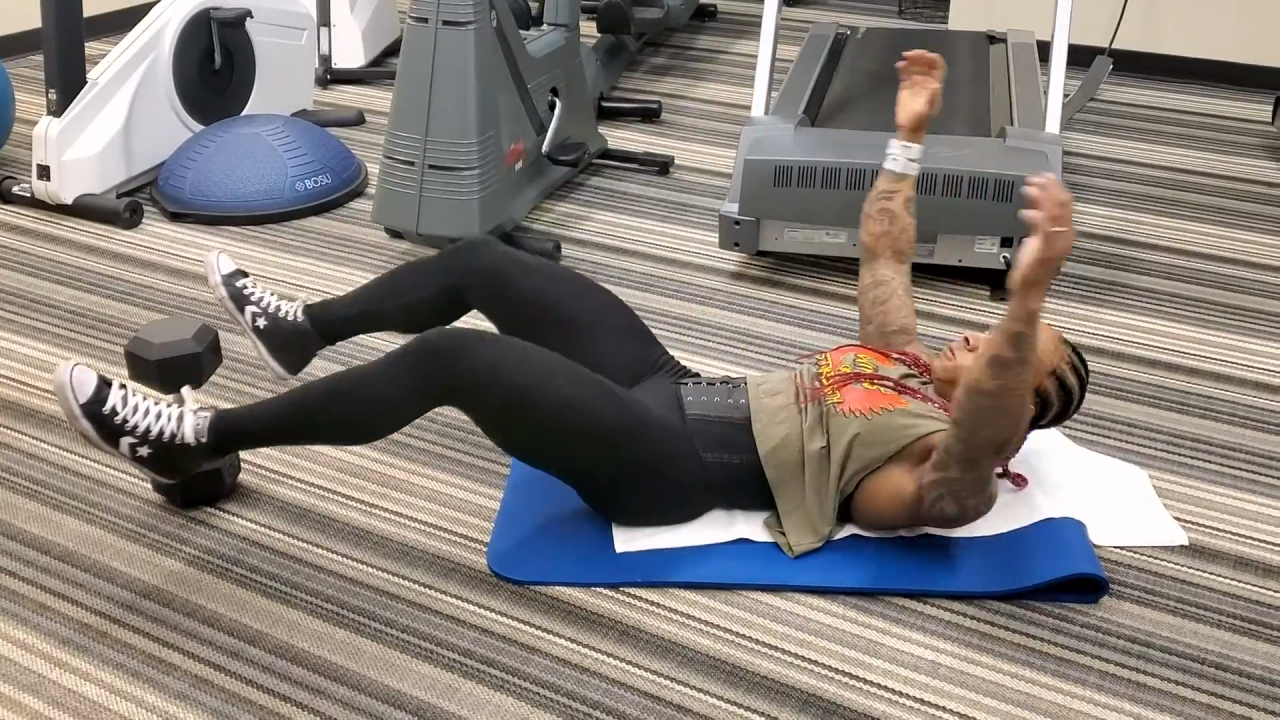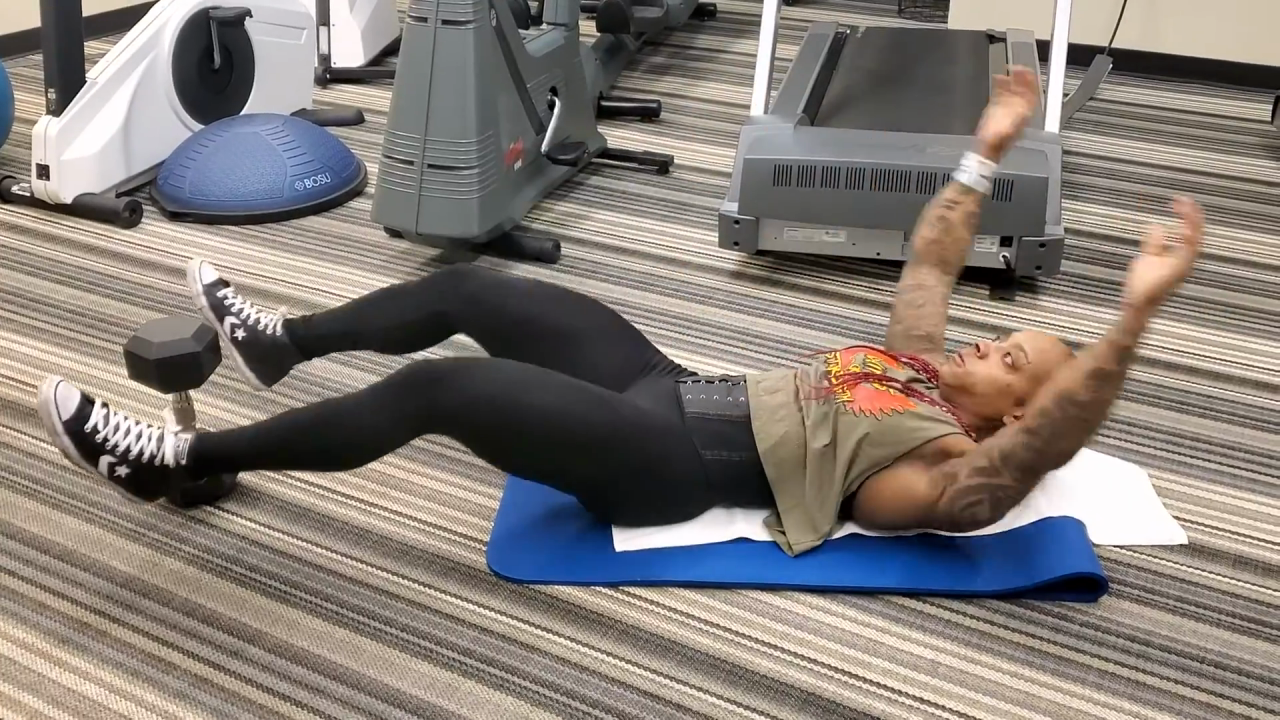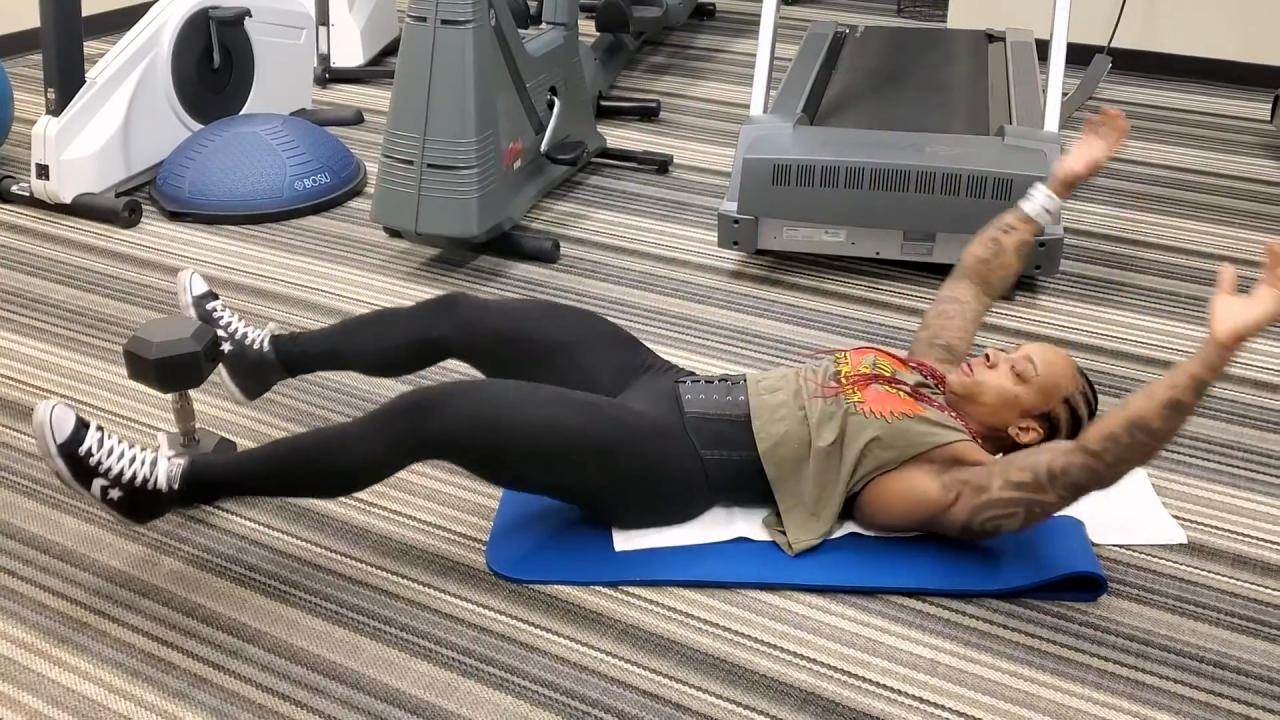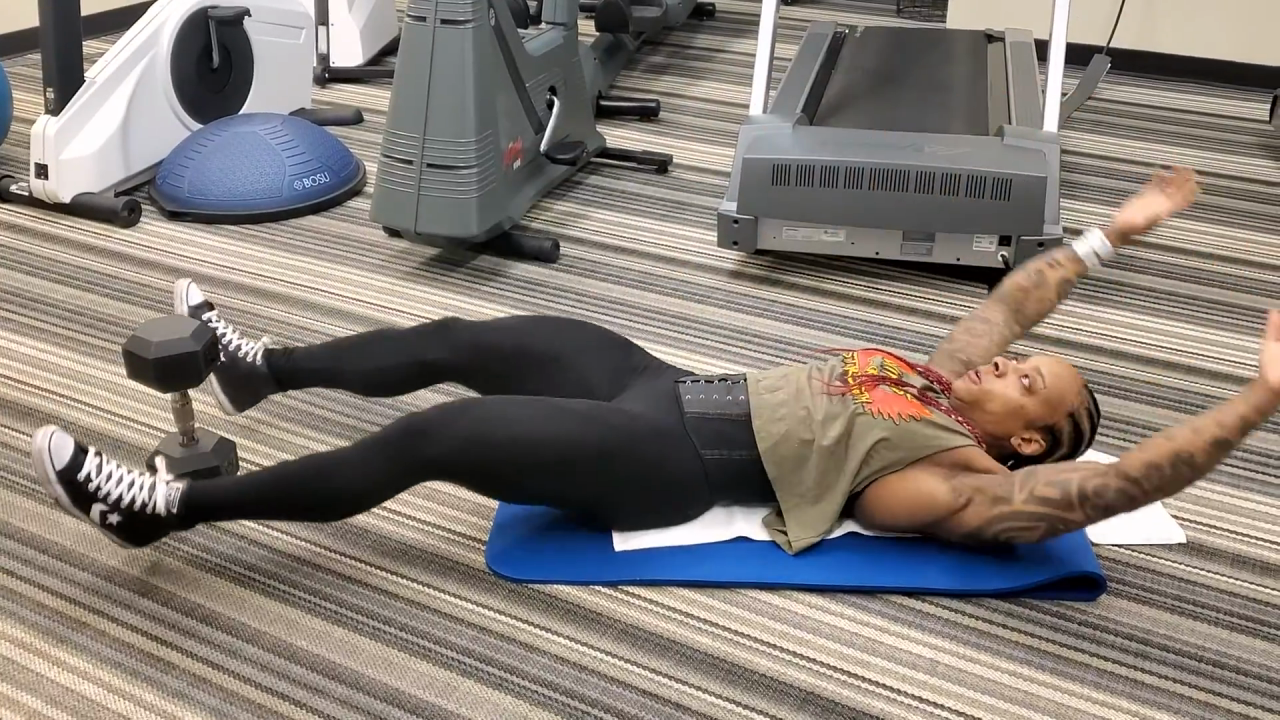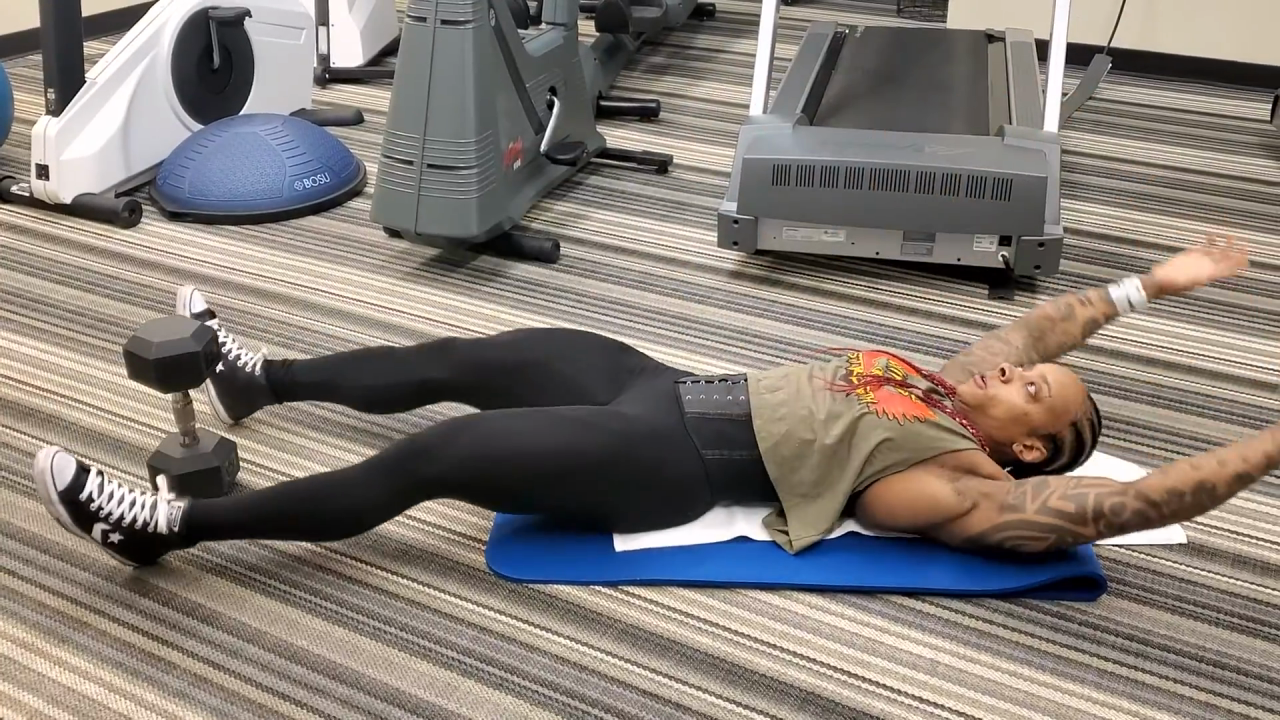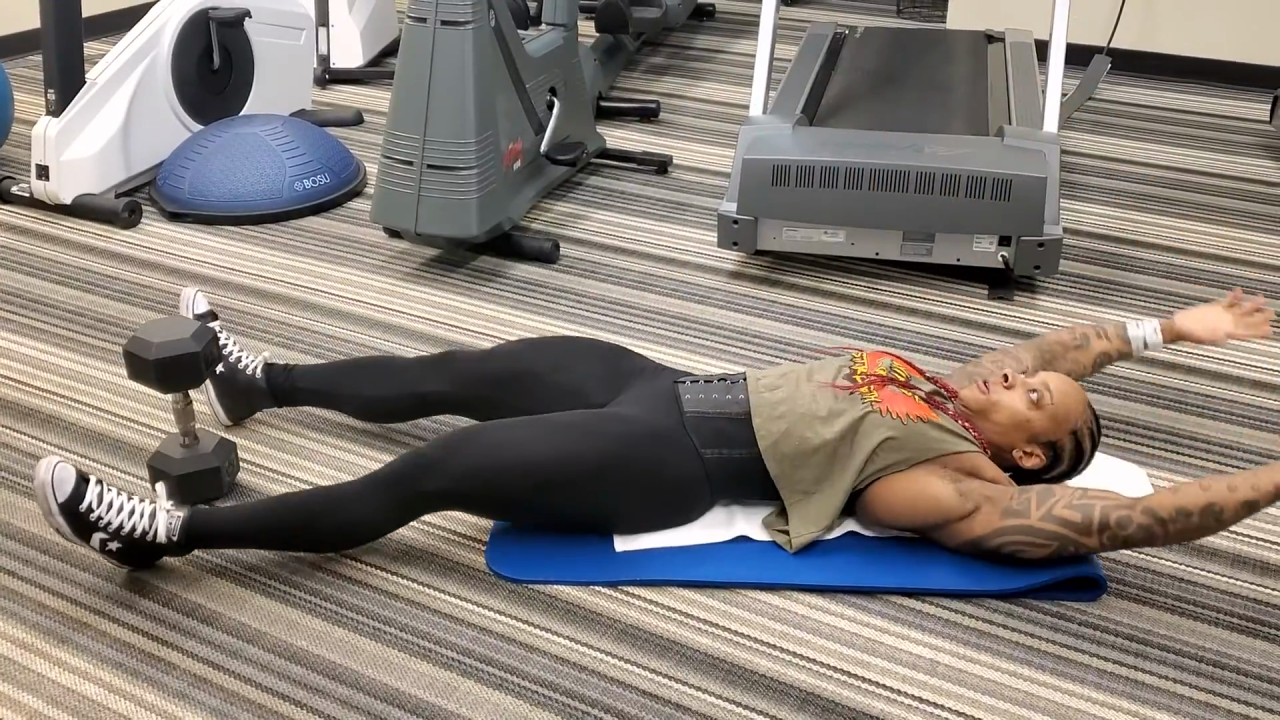
dt=0.1s
person 1, frame 1
left shoulder: (943, 486)
right shoulder: (901, 363)
left elbow: (987, 434)
right elbow: (881, 256)
left wrist: (1027, 297)
right wrist: (907, 137)
left hip: (652, 462)
right hip: (662, 383)
left knee: (435, 363)
right knee: (473, 263)
left ankle: (195, 438)
right ankle: (296, 327)
person 1, frame 2
left shoulder: (957, 477)
right shoulder: (926, 369)
left elbow: (1050, 439)
right elbow: (930, 260)
left wrist: (1134, 311)
right wrist: (987, 150)
left hip: (665, 465)
right hip: (674, 389)
left knee: (430, 392)
right knee: (468, 291)
left ankle: (178, 458)
right ankle: (277, 338)
person 1, frame 3
left shoulder: (966, 479)
right shoulder: (936, 375)
left elbow: (1086, 462)
right elbow: (978, 269)
right wrist: (1058, 183)
left hip: (665, 462)
right hip: (665, 384)
left knee: (424, 419)
right knee: (460, 317)
left ankle: (164, 481)
right ankle: (262, 356)
person 1, frame 4
left shoulder: (972, 487)
right shoulder: (949, 386)
left elbow: (1111, 484)
right elbow: (1013, 301)
left wrist: (1263, 396)
right wrist: (1115, 231)
left hip: (666, 465)
right hip: (667, 389)
left knee: (420, 442)
right knee: (455, 343)
left ankle: (165, 506)
right ankle: (256, 369)
person 1, frame 5
left shoulder: (973, 492)
right shoulder: (953, 394)
left elbow: (1118, 502)
right elbow: (1040, 326)
right wrist: (1152, 281)
left hip: (664, 464)
right hip: (669, 387)
left knee: (419, 464)
right knee: (449, 362)
left ankle: (163, 524)
right ankle: (255, 376)
person 1, frame 6
left shoulder: (973, 491)
right shoulder: (959, 398)
left elbow: (1126, 517)
right elbow: (1048, 344)
right wrist: (1170, 324)
left hip: (667, 467)
right hip: (669, 390)
left knee: (421, 476)
right knee: (453, 374)
left ankle: (167, 532)
right ankle: (257, 379)
